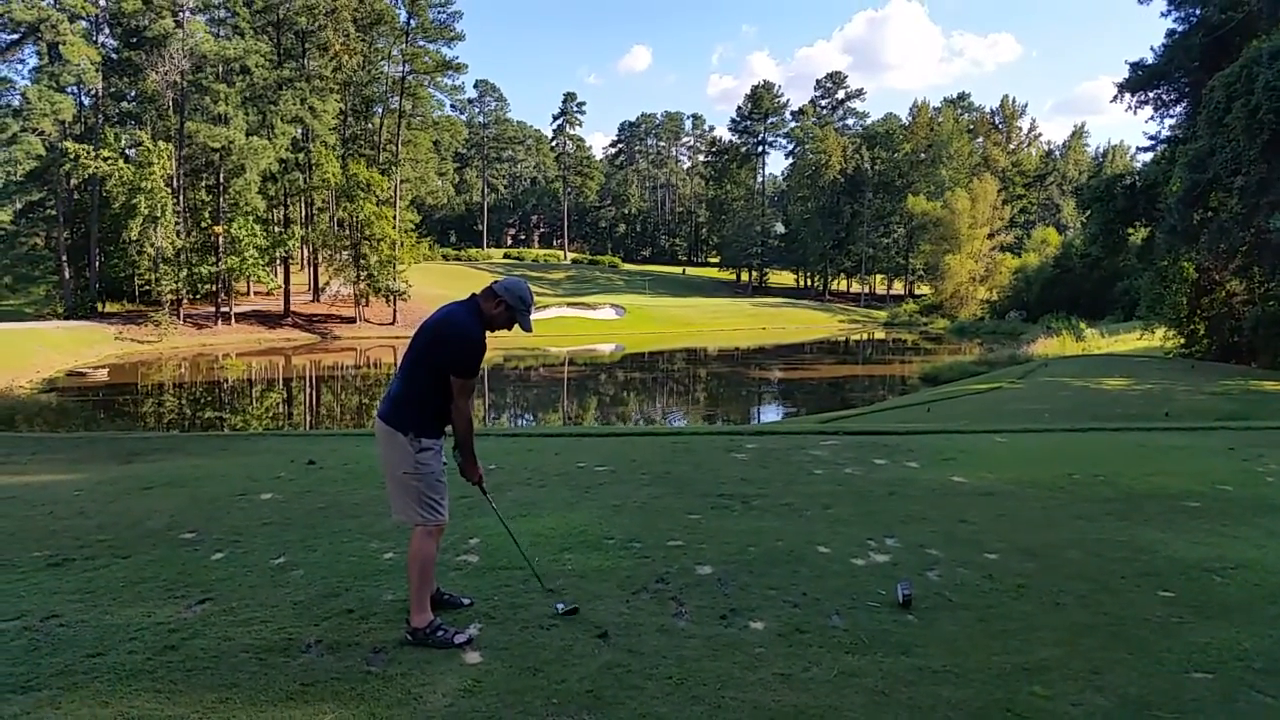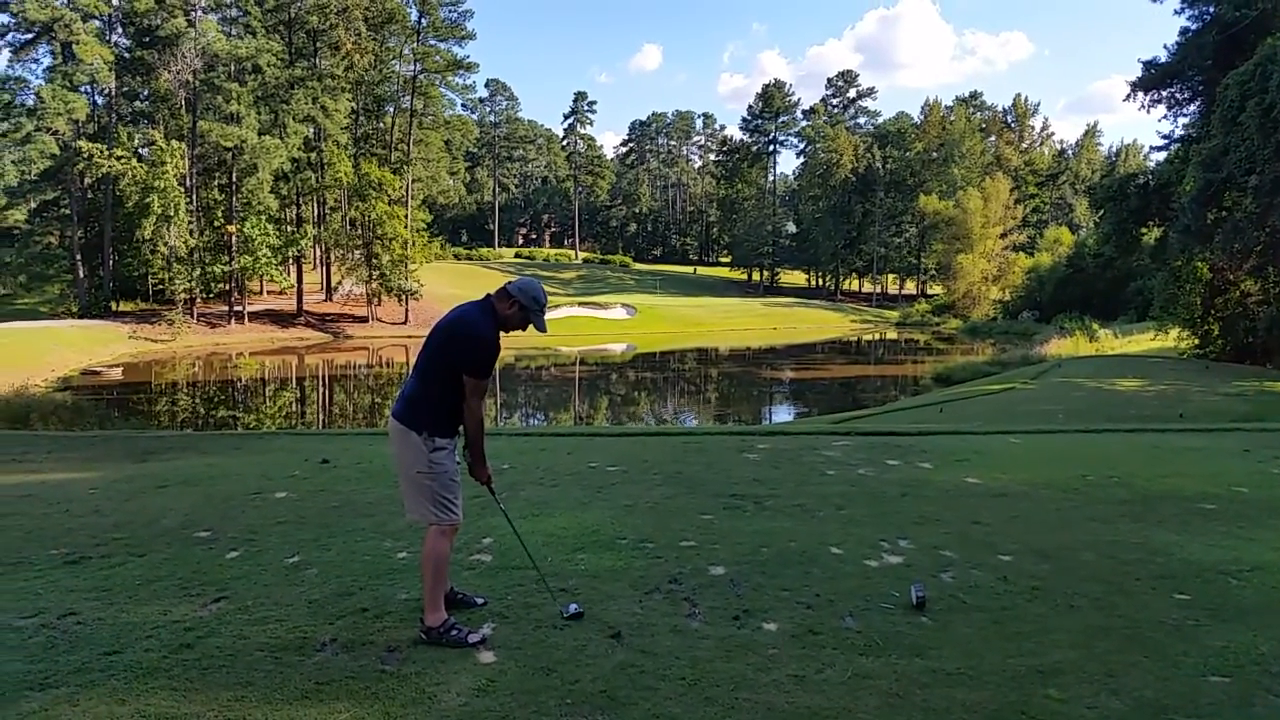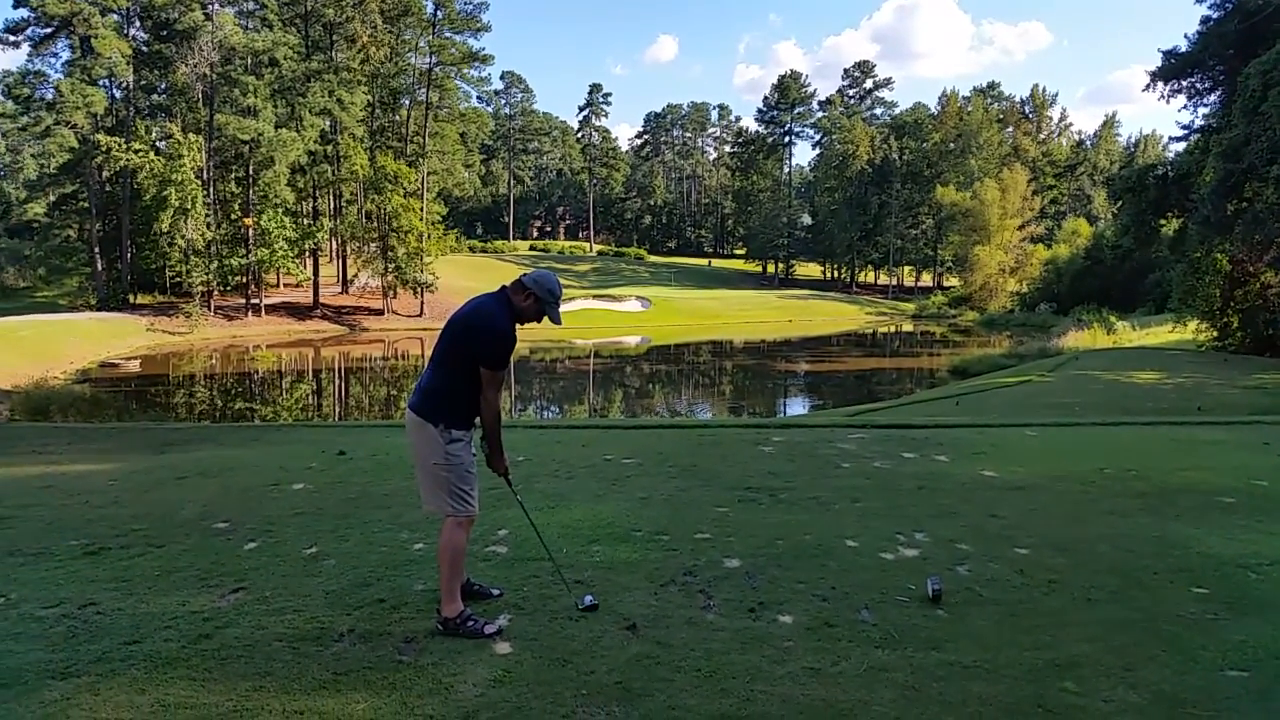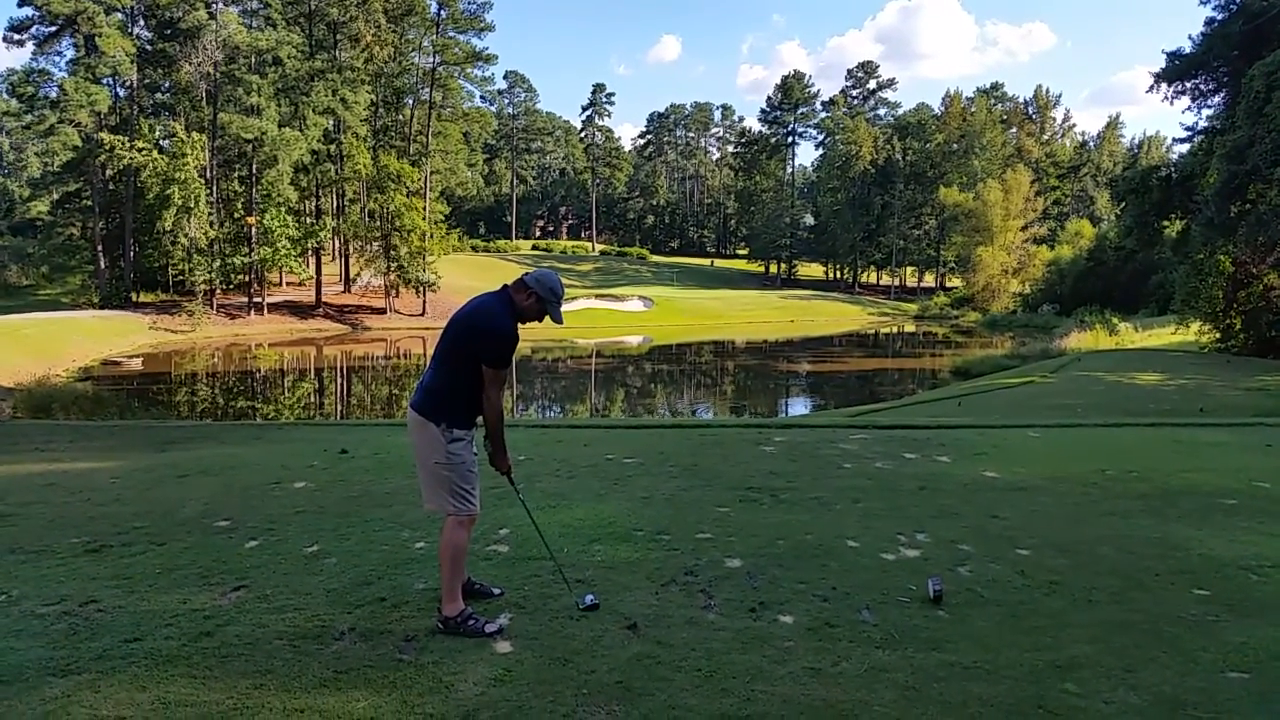
dt=0.4s
person 1, frame 1
left shoulder: (459, 315)
right shoulder: (467, 332)
right elbow: (460, 404)
left wrist: (462, 452)
right wrist: (469, 461)
left hip: (410, 424)
right hip: (410, 431)
left knee: (430, 519)
right knee: (429, 523)
left ankle: (428, 591)
right ankle: (420, 621)
person 1, frame 2
left shoulder: (473, 315)
right shoulder: (481, 333)
right elbow: (472, 404)
left wrist: (471, 452)
right wrist: (478, 461)
left hip: (423, 424)
right hip: (424, 431)
left knee: (443, 518)
right knee: (443, 523)
left ankle: (441, 590)
right ankle: (434, 620)
person 1, frame 3
left shoulder: (489, 307)
right shoulder: (497, 325)
right elbow: (489, 396)
left wrist: (488, 443)
right wrist: (496, 452)
left hip: (439, 416)
right hip: (441, 423)
left knee: (459, 510)
right knee: (460, 515)
left ankle: (458, 581)
right ankle: (451, 611)
person 1, frame 4
left shoulder: (490, 306)
right shoulder: (499, 324)
right elbow: (491, 395)
left wrist: (491, 443)
right wrist: (499, 451)
left hip: (441, 414)
right hip: (442, 422)
left knee: (461, 508)
right knee: (461, 514)
left ankle: (459, 581)
right ankle: (451, 611)
